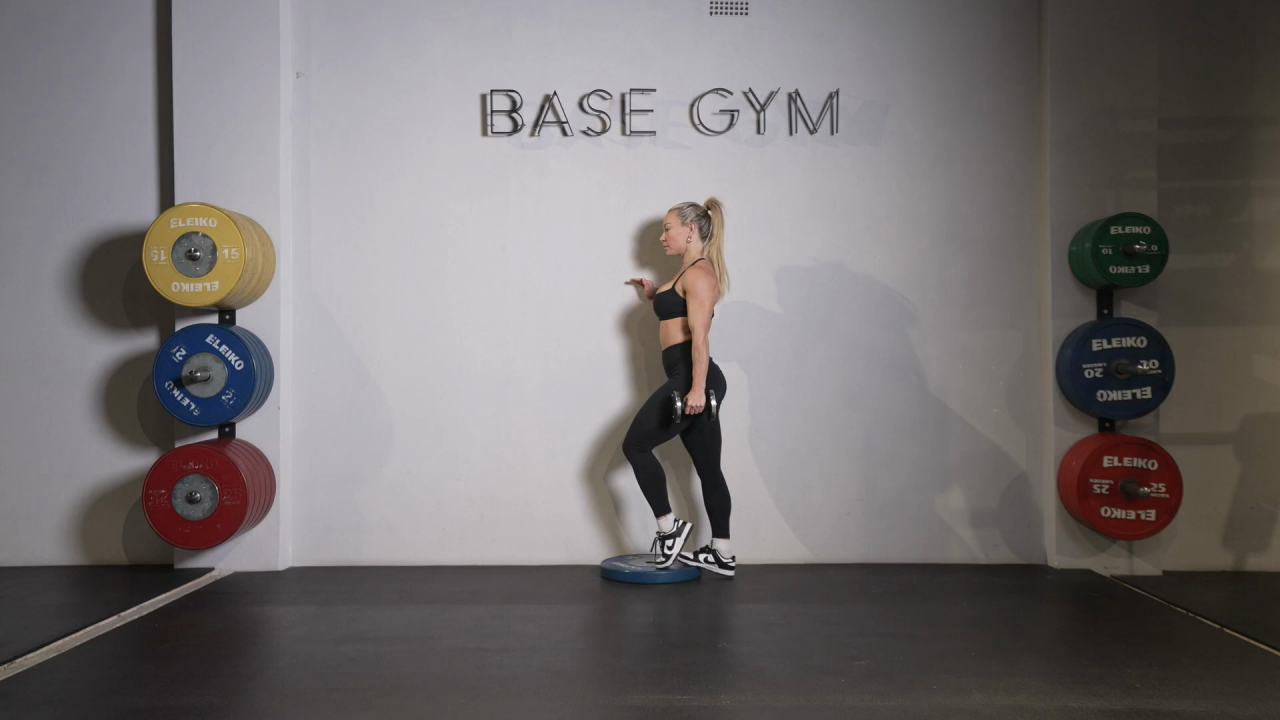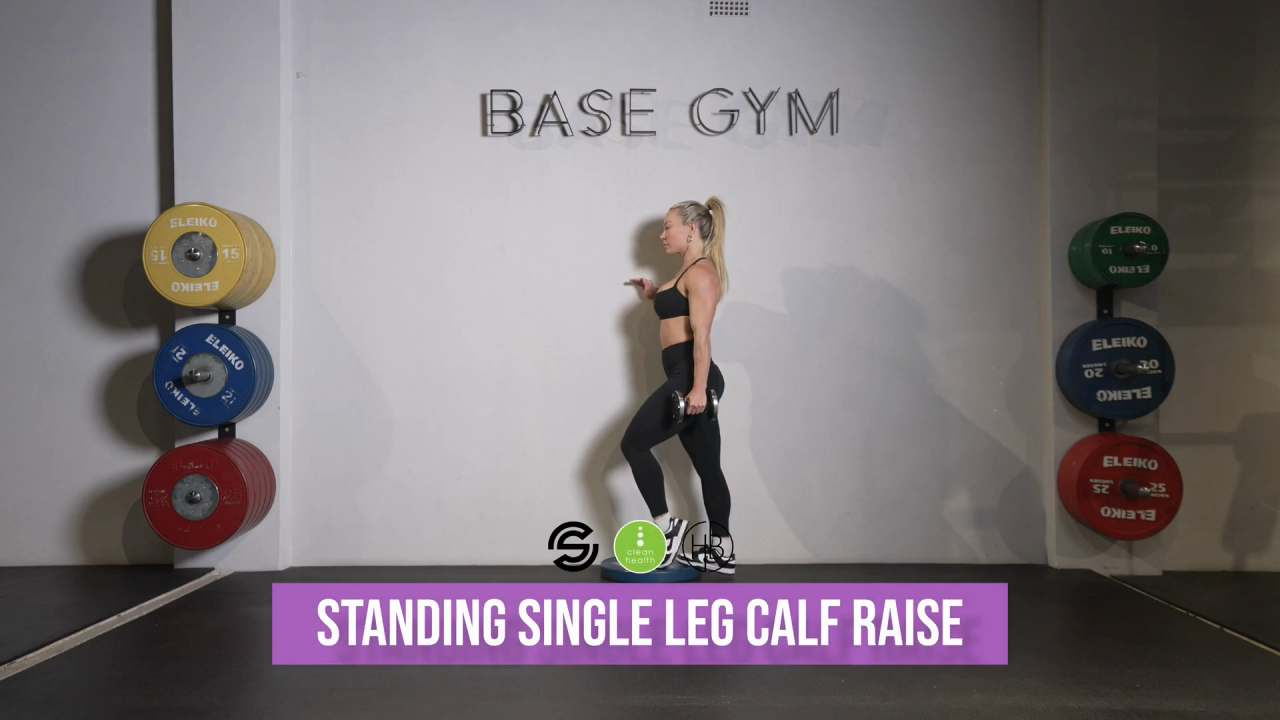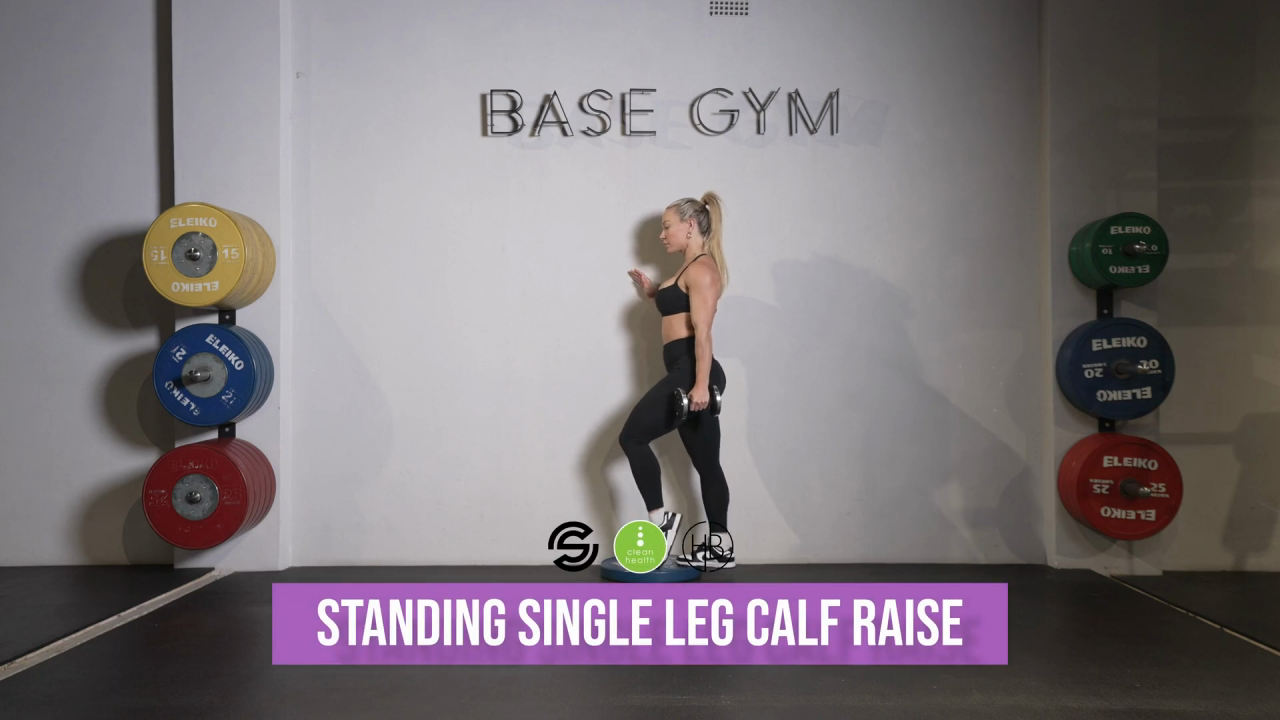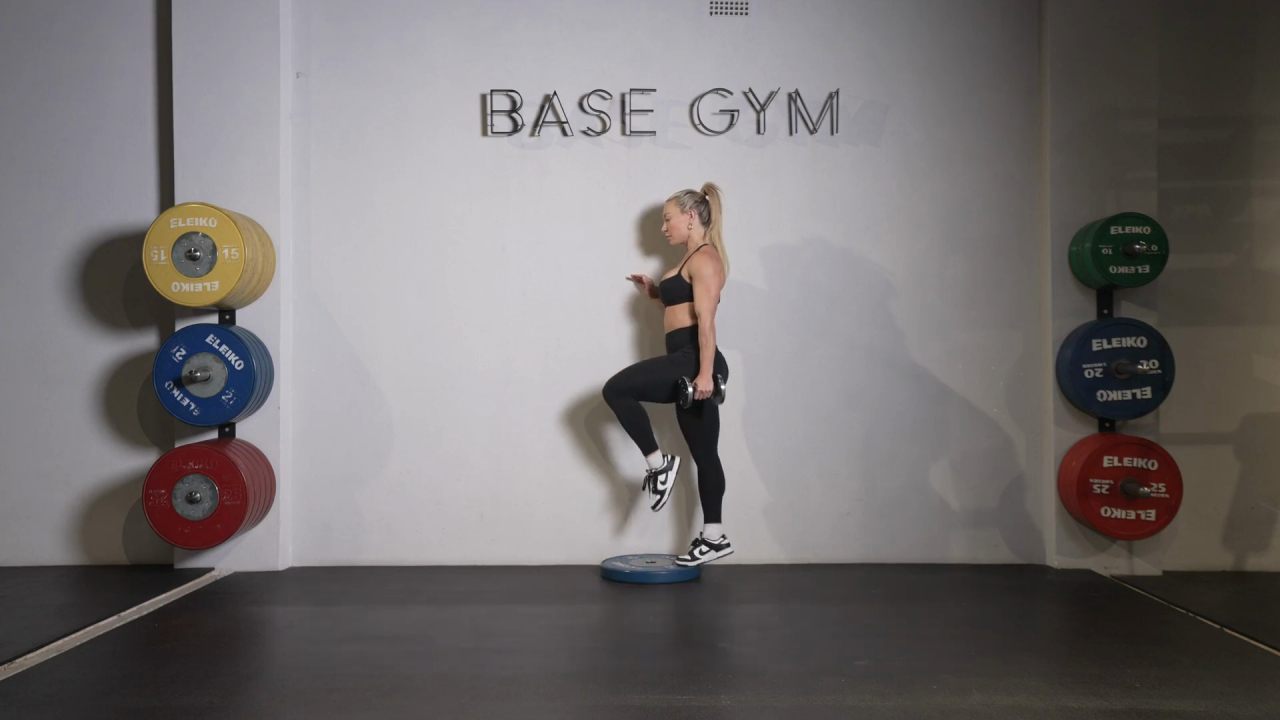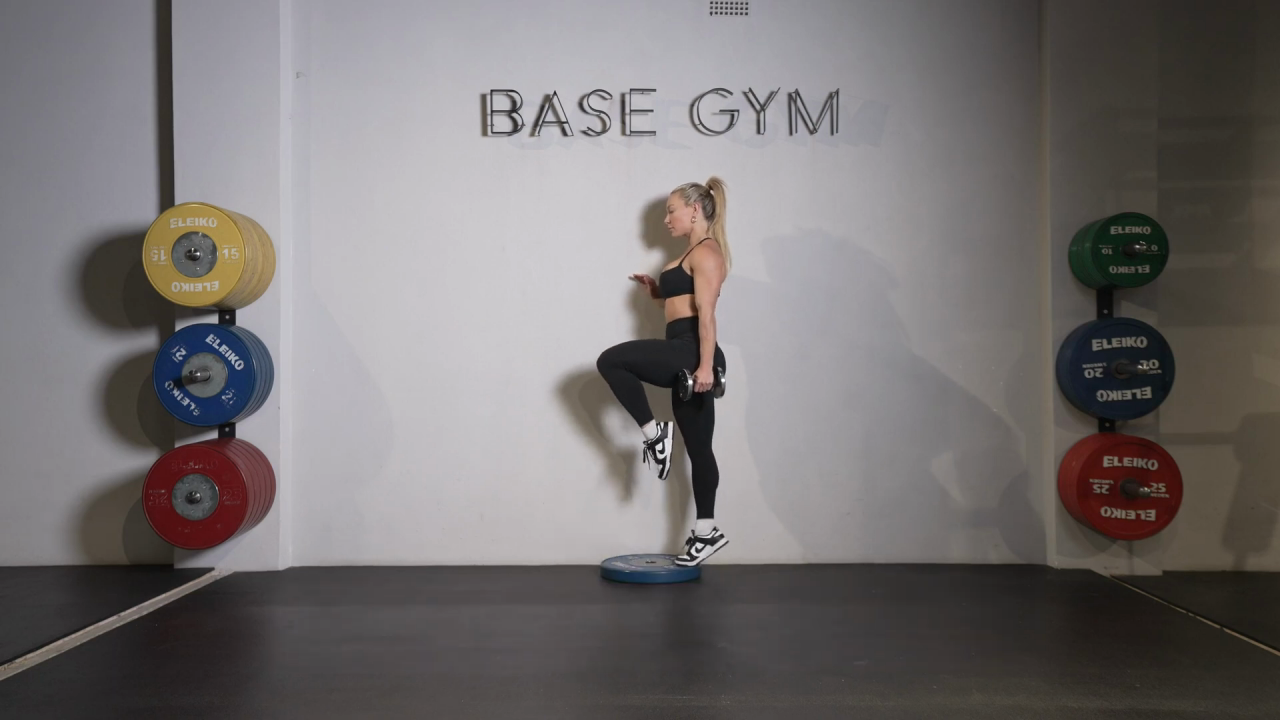
dt=1s
person 1, frame 1
left shoulder: (699, 272)
right shoulder: (690, 273)
left elbow: (699, 335)
left wrist: (698, 388)
right wrist: (657, 296)
left hip: (692, 377)
right hip: (690, 378)
left knee: (636, 445)
right knee: (707, 467)
left ankle: (669, 528)
right ankle: (722, 553)
person 1, frame 2
left shoulder: (701, 272)
right shoulder: (691, 272)
left elbow: (702, 335)
left wrist: (698, 387)
right wrist: (656, 296)
left hip: (691, 376)
right hip: (688, 377)
left knee: (634, 444)
right knee: (707, 466)
left ankle: (666, 526)
right ankle: (720, 551)
person 1, frame 3
left shoulder: (702, 268)
right shoulder: (692, 269)
left elbow: (703, 331)
left wrist: (701, 384)
right wrist: (655, 293)
left hip: (691, 372)
right hip: (688, 373)
left knee: (632, 437)
right knee: (706, 463)
left ankle: (660, 520)
right ankle: (719, 546)
person 1, frame 4
left shoulder: (704, 258)
right shoulder: (693, 260)
left elbow: (706, 321)
left wrist: (705, 373)
right wrist: (657, 292)
left hip: (693, 362)
right hip: (688, 364)
left knee: (617, 389)
right knee: (704, 454)
left ankle: (659, 463)
right ankle: (713, 536)
person 1, frame 5
left shoulder: (706, 252)
right shoulder: (694, 253)
left elbow: (706, 313)
left wrist: (706, 365)
right wrist: (658, 291)
left hip: (690, 353)
right hip: (684, 357)
left knee: (610, 360)
right knee: (697, 447)
left ankle: (654, 433)
right ankle: (706, 532)
